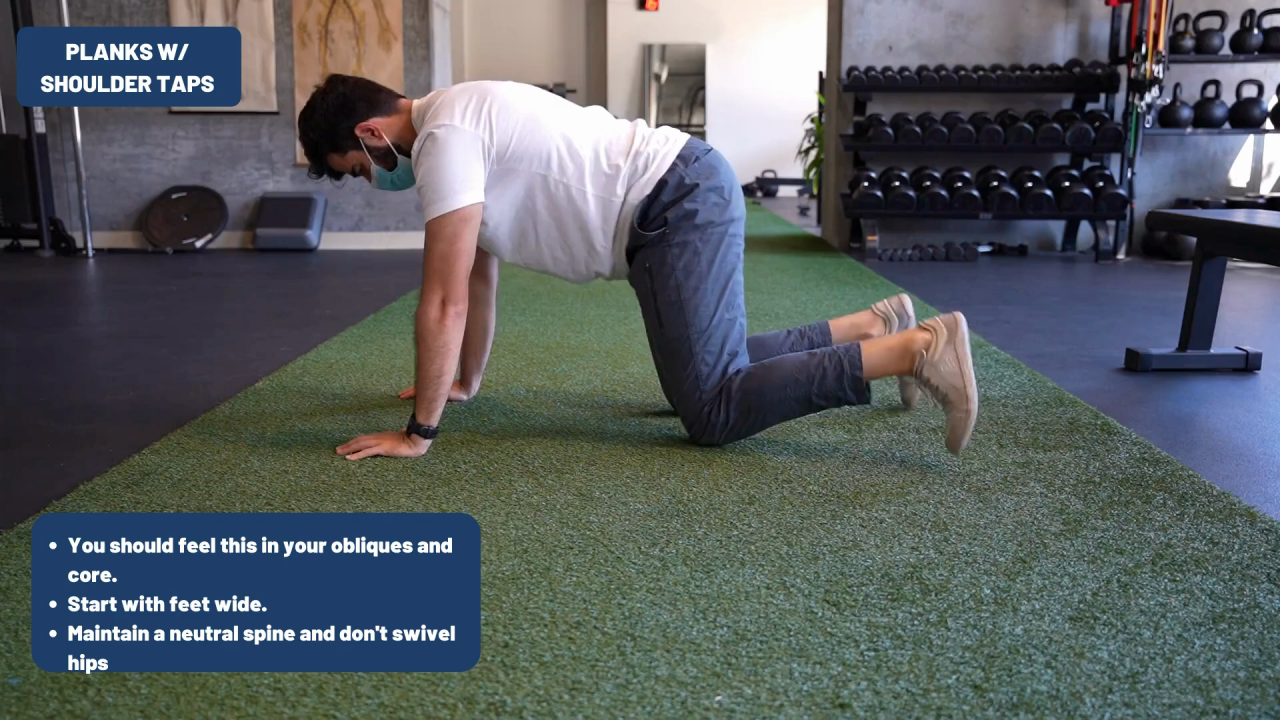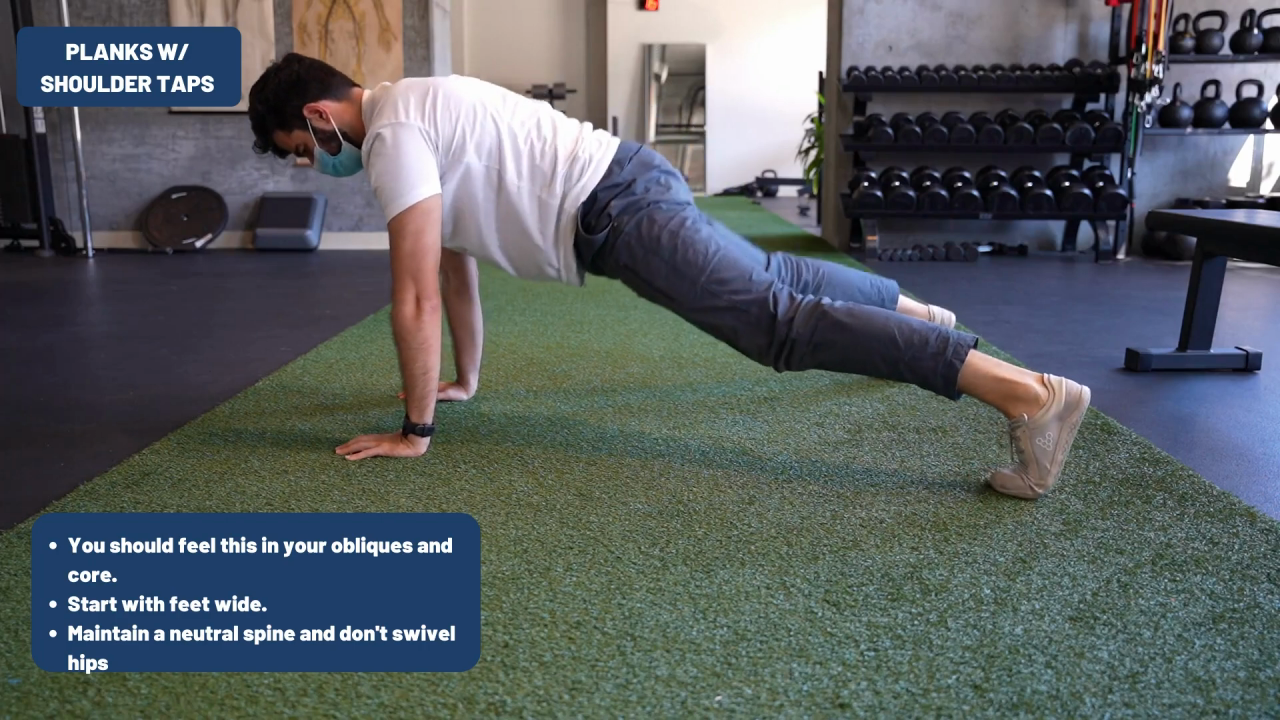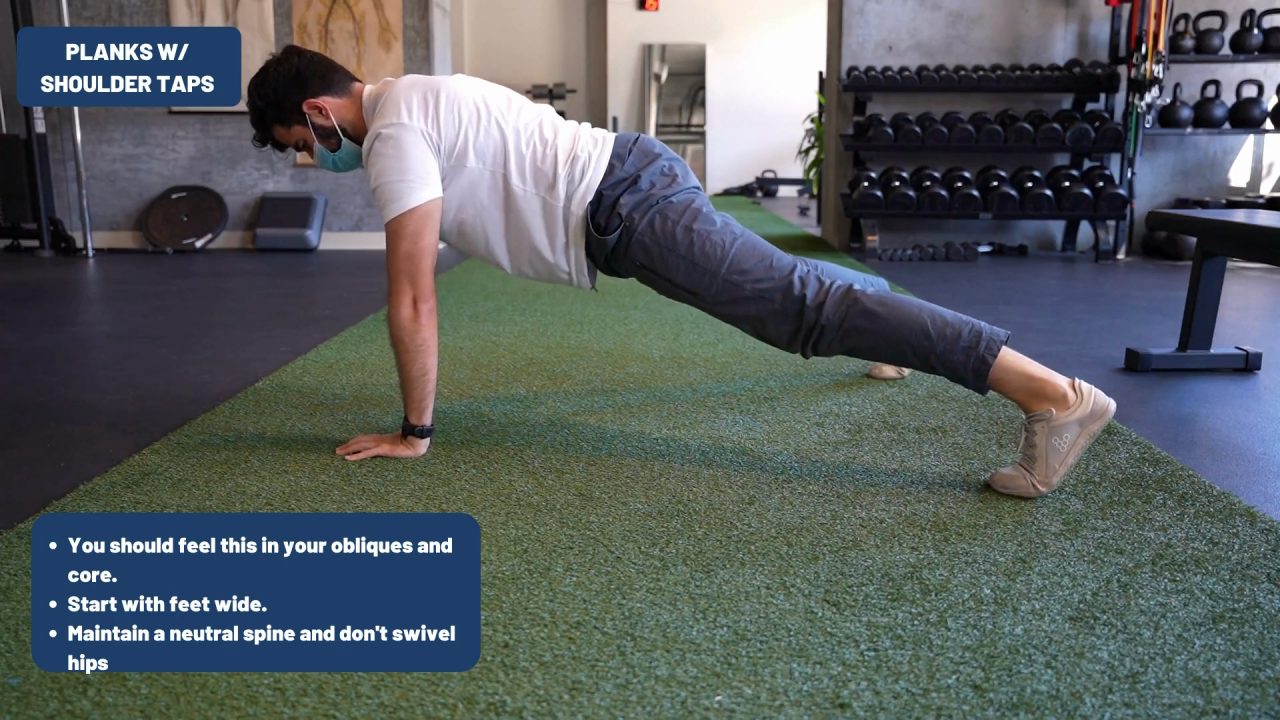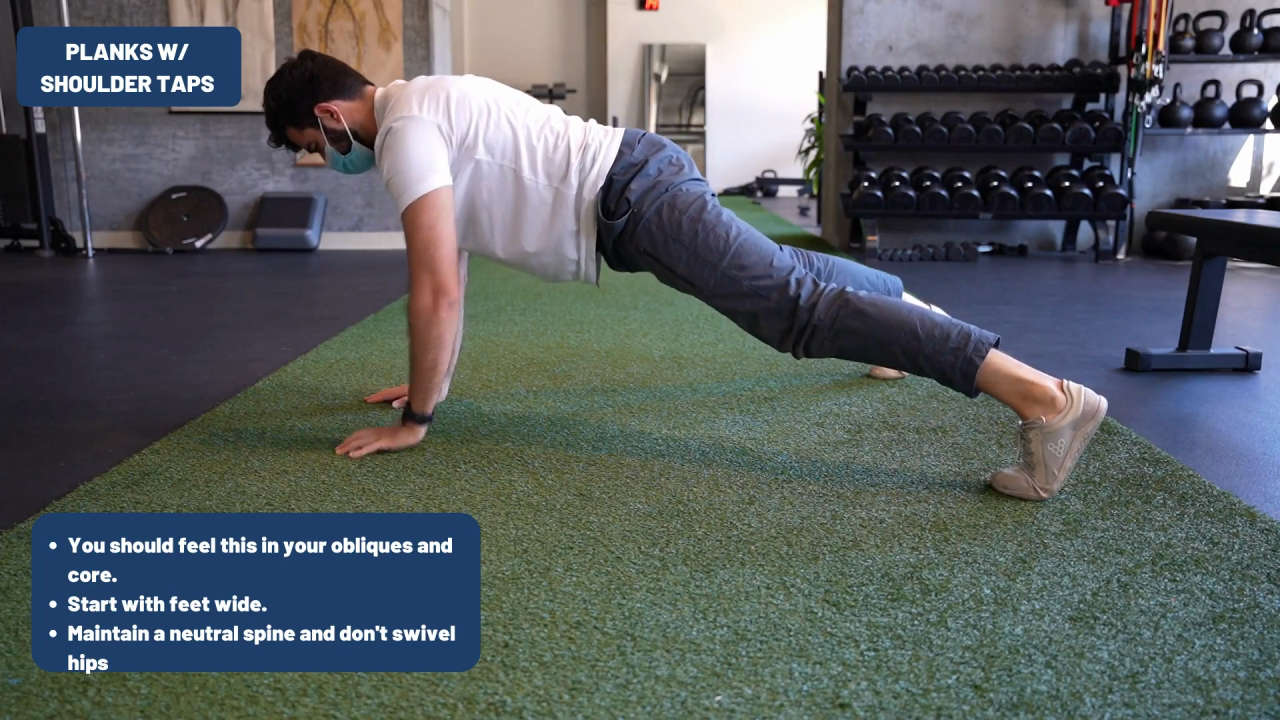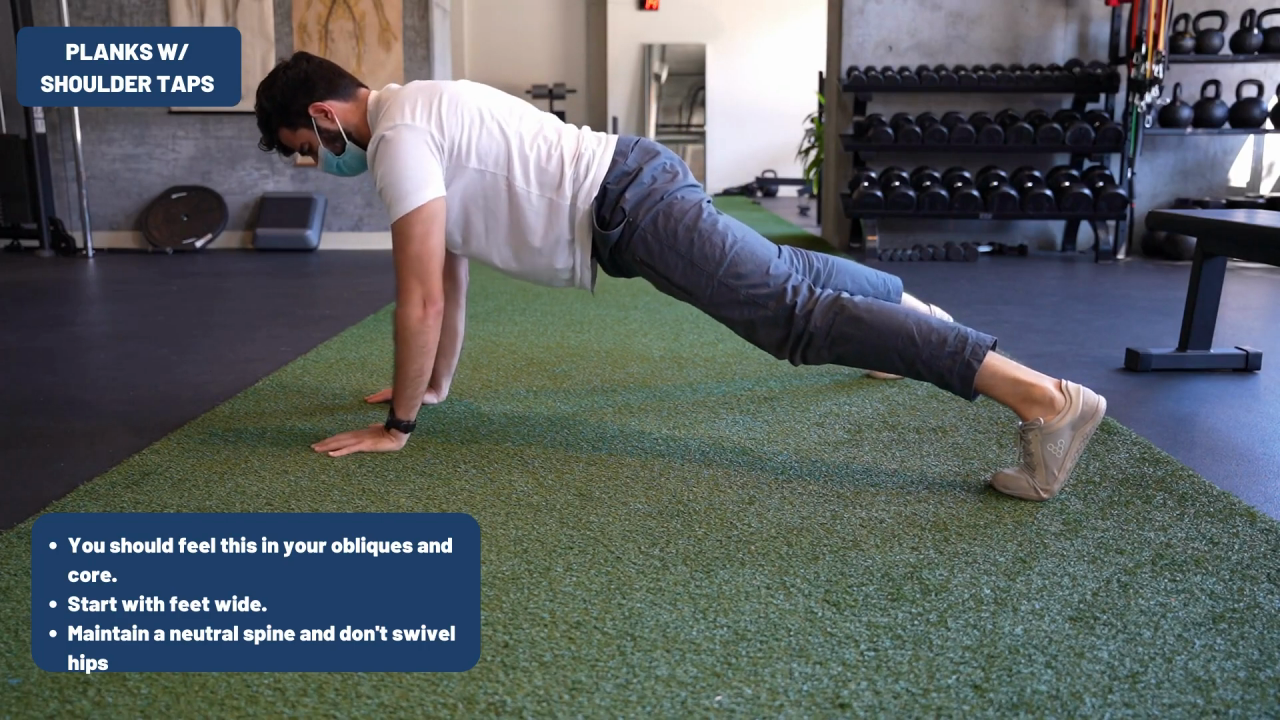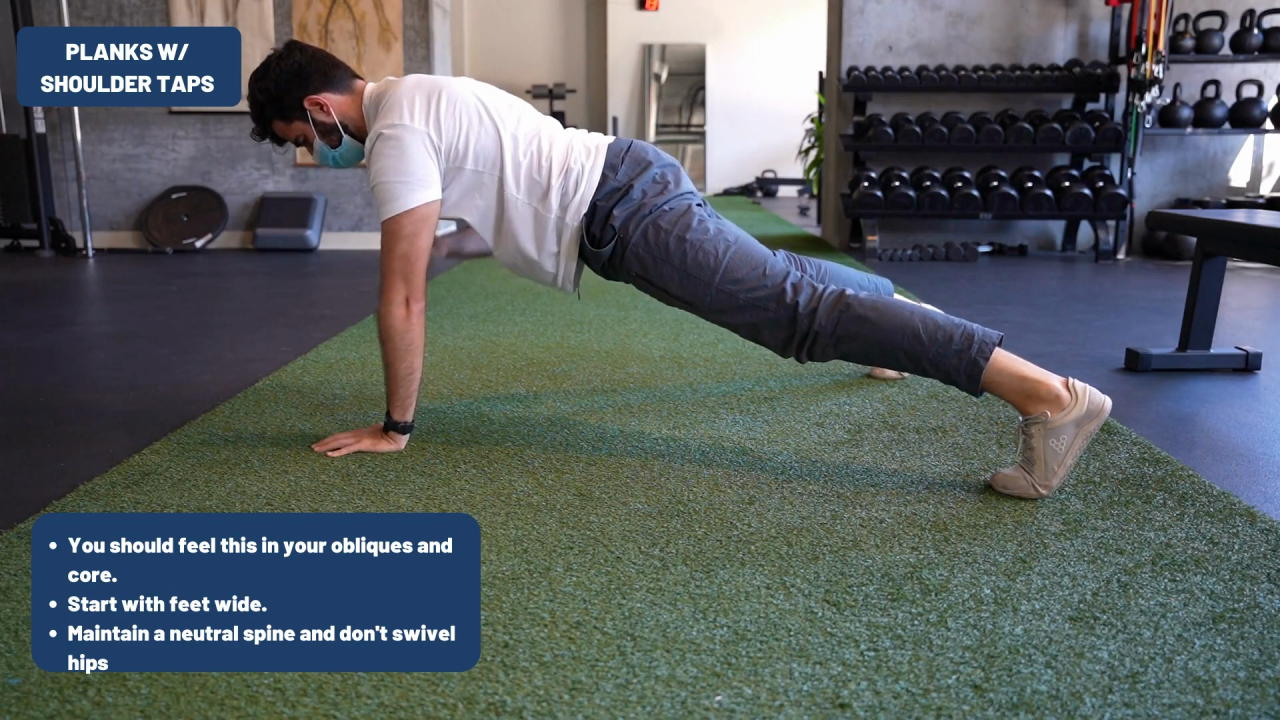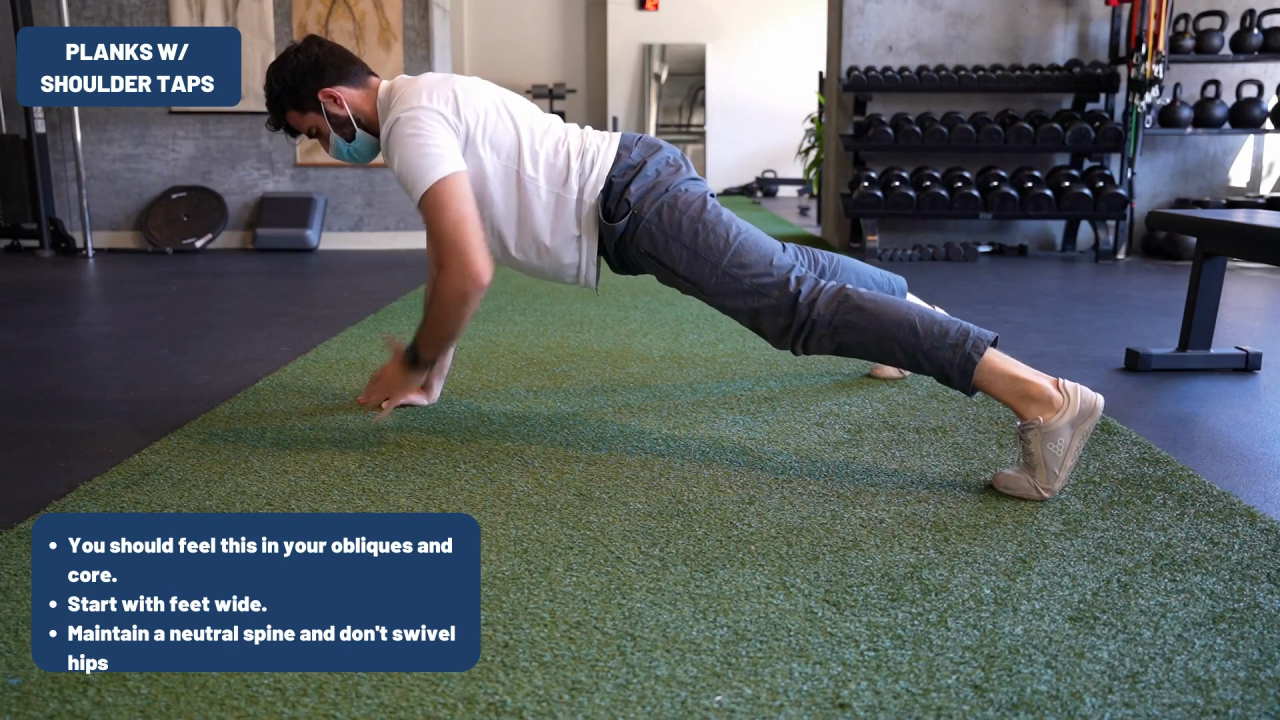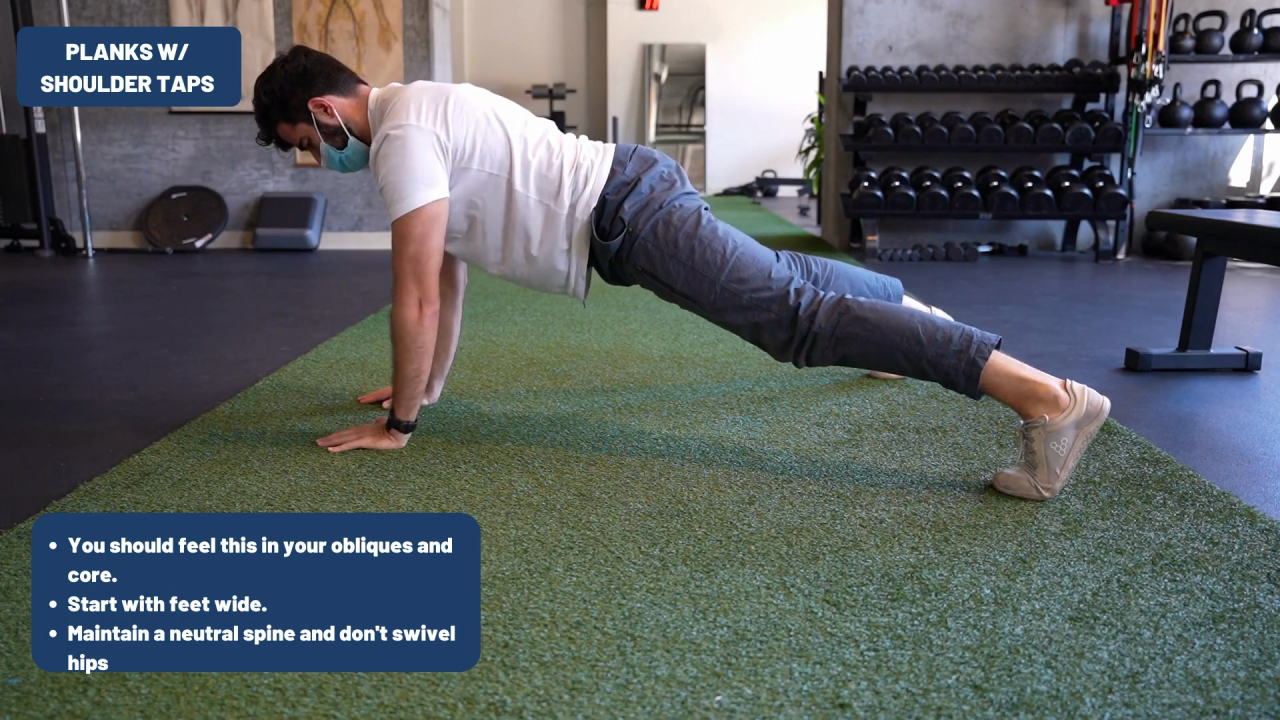
dt=0.7s
person 1, frame 1
left shoulder: (442, 141)
right shoulder: (457, 123)
left elbow: (444, 297)
right elbow: (478, 273)
left wrist: (417, 430)
right wrist: (464, 380)
left hip: (680, 204)
right hip: (679, 196)
left knee: (713, 411)
right knee: (705, 372)
left ankle: (919, 349)
right ankle: (876, 323)
person 1, frame 2
left shoulder: (392, 133)
right shoulder: (412, 116)
left elbow: (416, 295)
right elbow: (456, 262)
left wrist: (414, 429)
right wrist: (463, 379)
left hip: (619, 207)
right hip: (630, 185)
left knee: (779, 320)
right knee: (767, 274)
left ankle: (1028, 396)
right ankle: (916, 313)
person 1, frame 3
left shoulder: (391, 136)
right shoulder: (413, 104)
left elbow: (411, 298)
right elbow: (498, 210)
left wrist: (414, 429)
right wrist: (430, 240)
left hip: (627, 208)
right hip: (630, 180)
left knee: (798, 305)
right knee: (776, 278)
left ankle: (1054, 395)
right ankle: (896, 309)
person 1, frame 4
left shoulder: (403, 130)
right shoulder: (423, 112)
left elbow: (434, 287)
right elbow: (454, 272)
left wrist: (416, 418)
right wrist: (435, 381)
left hip: (633, 199)
right hip: (637, 185)
left knee: (793, 306)
right knee: (781, 272)
left ankle: (1043, 396)
right ankle: (907, 305)
person 1, frame 5
left shoulder: (396, 135)
right shoulder: (417, 115)
left elbow: (422, 296)
right elbow: (450, 272)
left wrist: (396, 424)
right wrist: (435, 383)
left hip: (630, 203)
right hip: (633, 189)
left knee: (791, 312)
right knee: (776, 273)
left ankle: (1043, 398)
right ankle: (909, 306)
person 1, frame 6
left shoulder: (394, 135)
right shoulder: (416, 101)
left elbow: (402, 300)
left wrist: (395, 426)
right wrist: (433, 240)
left hip: (621, 215)
right hip: (629, 178)
left knee: (793, 310)
right knee: (778, 279)
left ankle: (1048, 395)
right ankle: (902, 307)
person 1, frame 7
left shoulder: (411, 126)
right shoulder: (420, 109)
left elbow: (471, 273)
right elbow: (445, 259)
left wrist: (413, 361)
right wrist: (430, 387)
left hip: (635, 199)
right hip: (634, 196)
left knee: (796, 303)
right knee: (784, 269)
left ankle: (1042, 396)
right ankle: (912, 306)
person 1, frame 8
left shoulder: (401, 135)
right shoulder: (415, 113)
left elbow: (416, 294)
right elbow: (447, 270)
left wrist: (397, 422)
right wrist: (430, 382)
left hip: (629, 217)
right hip: (630, 196)
left knee: (793, 315)
right knee: (779, 277)
left ankle: (1048, 398)
right ankle: (912, 308)
